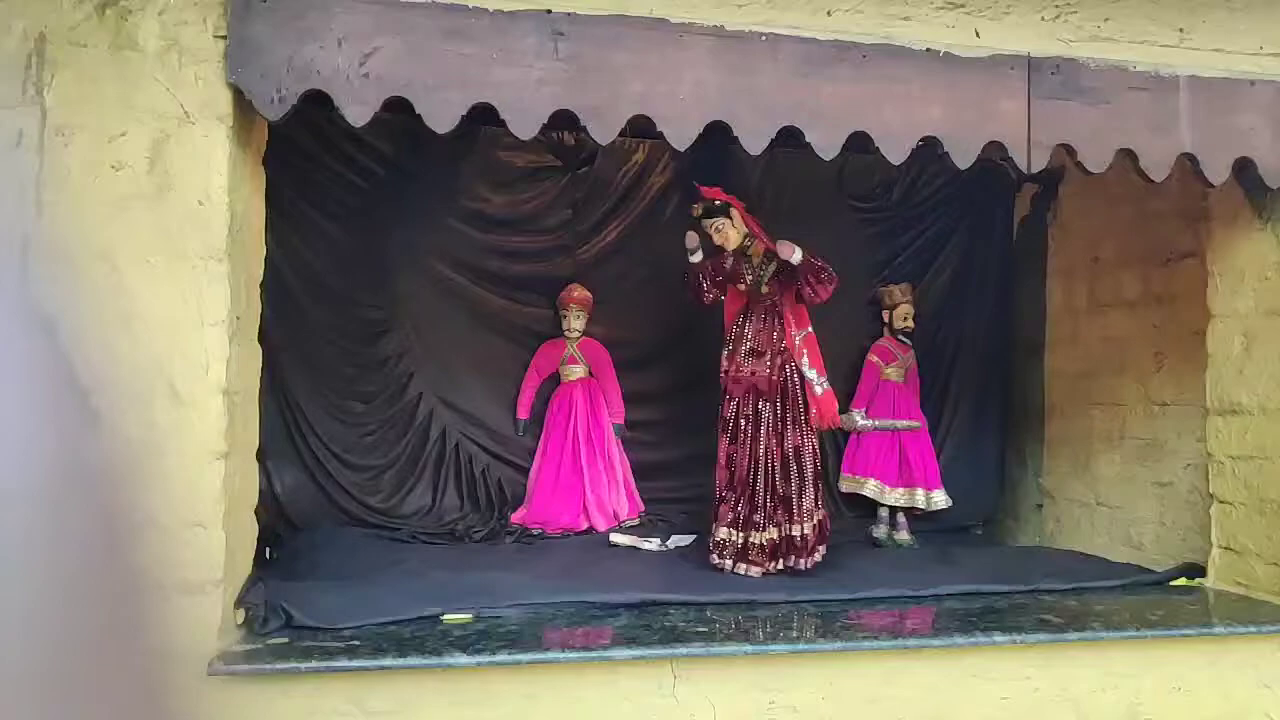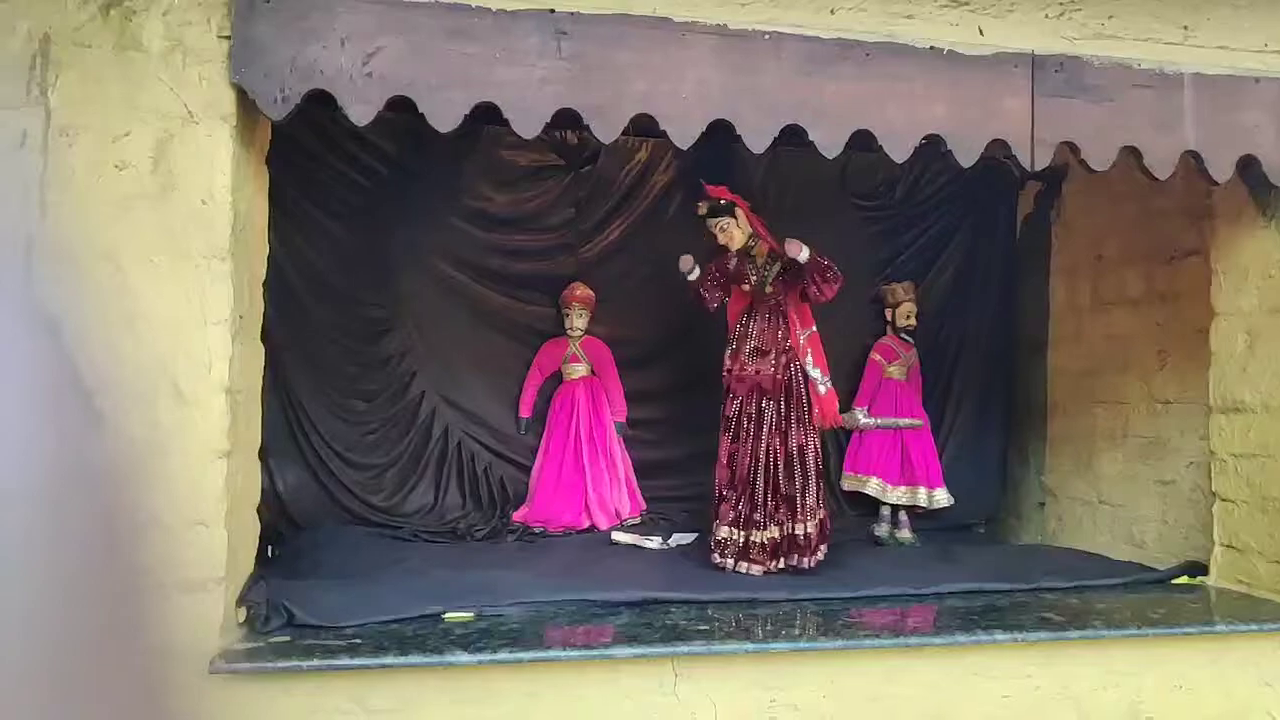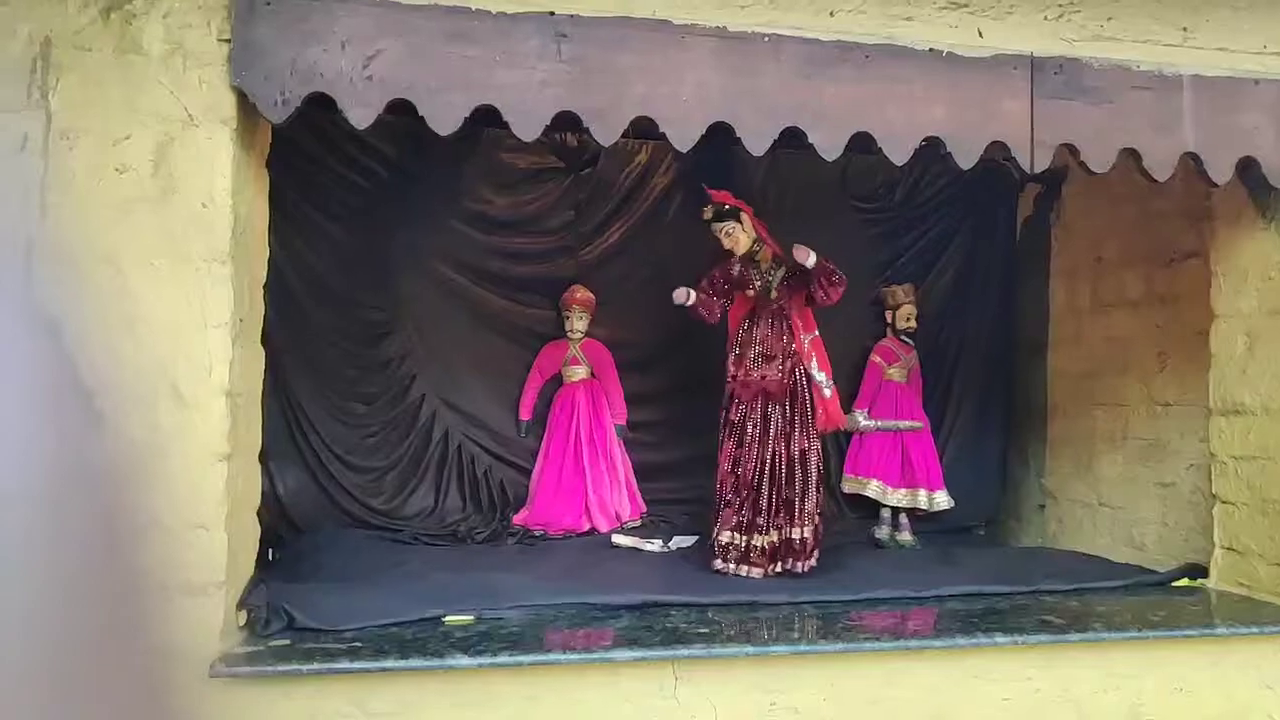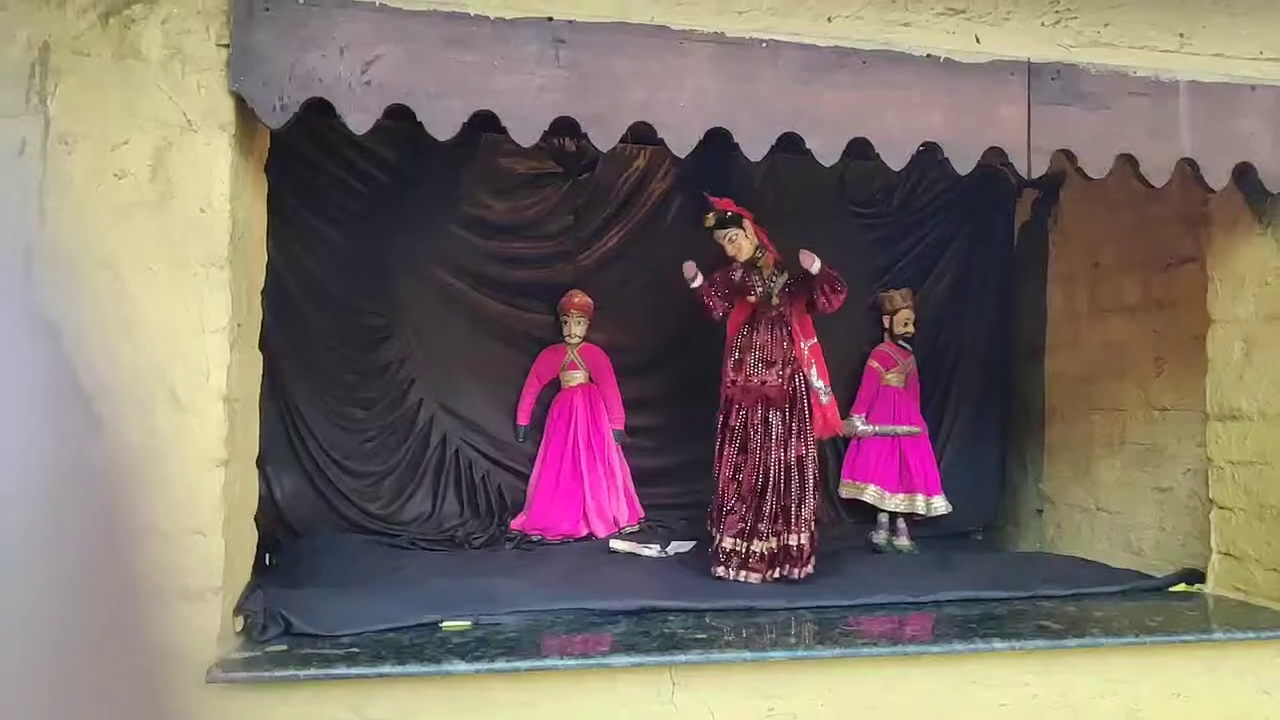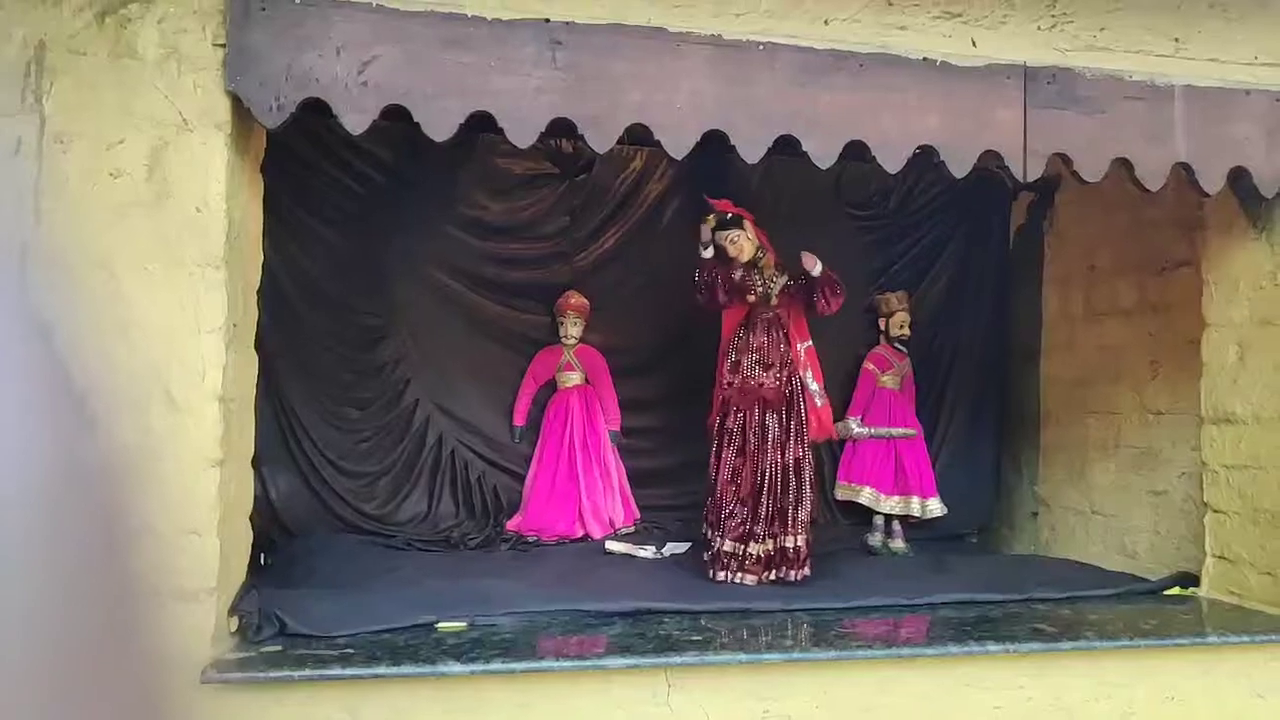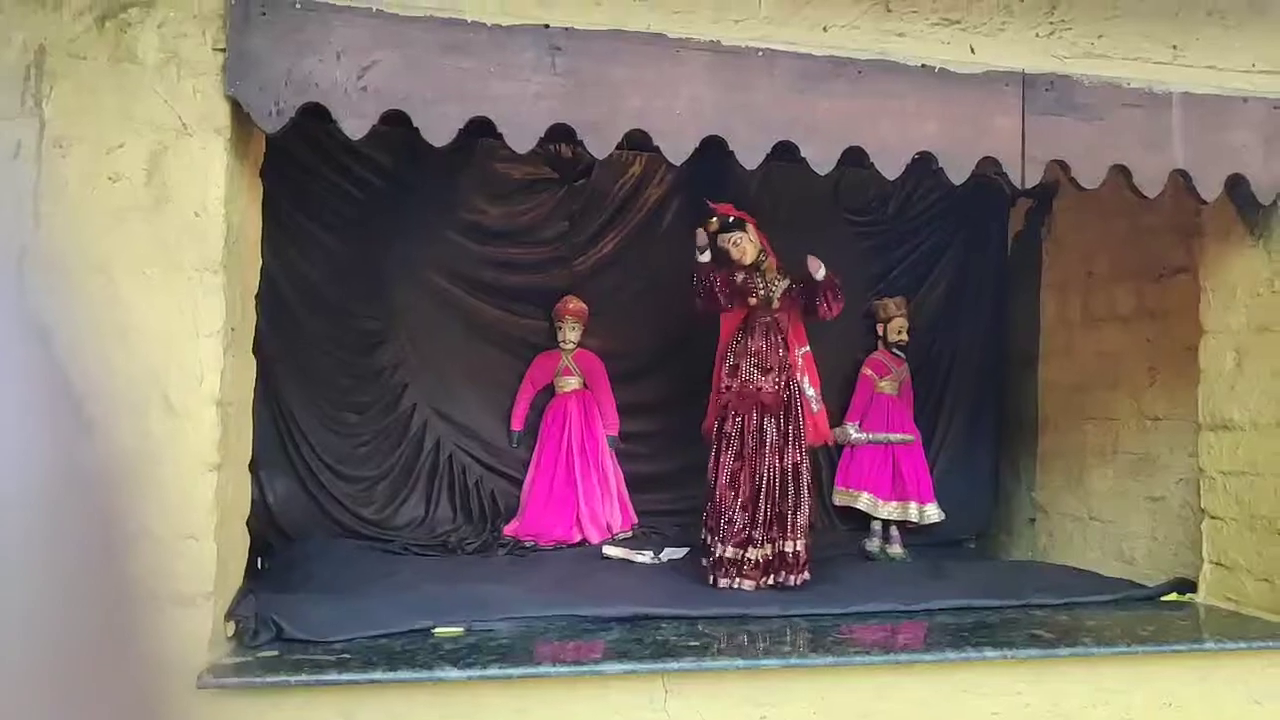
dt=0.1s
person 1, frame 1
left shoulder: (780, 259)
right shoulder: (728, 264)
left elbow: (822, 287)
right elbow: (706, 292)
left wrist: (798, 259)
right wrist: (695, 256)
left hip: (784, 365)
right hip: (746, 368)
left knee: (786, 450)
right knee: (743, 453)
left ankle: (787, 544)
right ankle: (744, 545)
person 1, frame 2
left shoulder: (784, 258)
right shoulder: (732, 264)
left elbow: (828, 286)
right elbow: (711, 297)
left wrist: (805, 258)
right wrist: (692, 273)
left hip: (787, 366)
right hip: (748, 368)
left knee: (788, 449)
right knee: (744, 452)
left ankle: (789, 542)
right ankle: (746, 545)
person 1, frame 3
left shoulder: (788, 264)
right shoulder: (732, 271)
left elbow: (831, 291)
right elbow: (713, 308)
left wrist: (812, 263)
right wrist: (691, 298)
left hip: (789, 370)
right hip: (750, 372)
left knee: (790, 455)
right knee: (743, 456)
left ankle: (787, 547)
right ankle: (745, 547)
person 1, frame 4
left shoulder: (790, 271)
right shoulder: (733, 276)
left elbow: (831, 299)
right elbow: (713, 305)
left wrist: (816, 269)
right wrist: (696, 282)
left hip: (788, 376)
right hip: (748, 379)
left knee: (787, 462)
right knee: (743, 463)
left ankle: (783, 553)
right ankle: (742, 552)
person 1, frame 5
left shoulder: (788, 274)
right shoulder: (731, 274)
left elbow: (828, 303)
right elbow: (711, 296)
left wrist: (817, 272)
right wrist: (706, 251)
left hip: (783, 380)
right hip: (744, 380)
left knee: (782, 464)
right knee: (738, 464)
left ankle: (779, 554)
right ankle: (736, 555)
person 1, frame 6
left shoulder: (789, 278)
right shoulder: (731, 277)
left elbow: (828, 308)
right elbow: (710, 299)
left wrist: (821, 276)
right wrist: (703, 255)
left hip: (781, 385)
right hip: (742, 384)
left knee: (780, 470)
right knee: (736, 469)
left ankle: (778, 559)
right ankle: (735, 560)
person 2, frame 1
left shoulder: (908, 351)
right shoulder: (879, 349)
left elbow: (913, 386)
right elbow: (867, 383)
left wrist: (916, 415)
right wrist: (856, 412)
left hip: (907, 417)
right hip: (883, 418)
left knee: (903, 468)
right knee: (885, 468)
left ankle: (899, 523)
right ankle: (884, 522)
person 2, frame 2
left shoulder: (911, 349)
right shoulder: (882, 348)
left elbow: (916, 384)
right elbow: (869, 381)
left wrist: (917, 413)
right wrist: (858, 411)
left hip: (909, 416)
right hip: (885, 416)
left knee: (905, 467)
right knee: (887, 466)
left ankle: (900, 521)
right ankle: (886, 521)
person 2, frame 3
left shoulder: (911, 351)
right shoulder: (882, 350)
left elbow: (916, 386)
right elbow: (869, 383)
left wrist: (918, 415)
right wrist: (859, 412)
left hip: (909, 418)
right hip: (886, 418)
left knee: (906, 469)
right knee: (887, 469)
left ankle: (901, 524)
right ankle: (886, 523)
person 2, frame 4
left shoulder: (908, 356)
right shoulder: (880, 355)
left elbow: (914, 391)
right elbow: (867, 389)
left wrist: (915, 420)
right wrist: (856, 418)
left hip: (906, 423)
right hip: (883, 424)
left knee: (904, 475)
right knee: (885, 474)
left ankle: (899, 529)
right ankle: (884, 528)
person 2, frame 5
left shoulder: (904, 358)
right shoulder: (876, 357)
left elbow: (909, 394)
right elbow: (863, 391)
left wrist: (911, 422)
right wrist: (852, 420)
left hip: (902, 425)
right hip: (878, 425)
left knee: (899, 477)
right knee: (880, 476)
left ankle: (894, 531)
right ankle: (879, 530)
person 2, frame 6
left shoulder: (902, 364)
right shoulder: (874, 363)
left elbow: (908, 399)
right elbow: (861, 397)
left wrist: (909, 428)
right wrist: (850, 425)
left hip: (900, 430)
right hip: (877, 430)
left knee: (897, 482)
right knee: (878, 482)
left ankle: (892, 536)
right ankle: (877, 535)
person 3, frame 1
left shoulder: (594, 348)
right shoulder: (550, 349)
left elbow: (610, 382)
right elbow: (531, 379)
left wrist: (617, 418)
right wrist: (522, 414)
left hip: (591, 408)
right hip: (563, 407)
left knee: (593, 461)
right knee: (559, 462)
left ankle: (600, 512)
right ankle: (560, 514)
person 3, frame 2
left shoulder: (597, 347)
right shoulder: (553, 347)
left elbow: (612, 381)
right elbow: (534, 378)
left wrist: (619, 417)
right wrist: (524, 413)
left hip: (593, 406)
right hip: (566, 406)
left knee: (595, 459)
right knee: (561, 461)
left ankle: (602, 510)
right ankle: (562, 513)
person 3, frame 3
left shoulder: (597, 349)
right shoulder: (553, 350)
left elbow: (612, 384)
right elbow: (534, 381)
left wrist: (619, 419)
right wrist: (524, 415)
left hip: (594, 409)
right hip: (566, 409)
left knee: (596, 463)
right knee: (562, 464)
left ankle: (602, 513)
right ankle: (562, 516)
person 3, frame 4
left shoulder: (595, 354)
right shoulder: (551, 355)
left elbow: (610, 389)
right elbow: (532, 386)
left wrist: (617, 424)
right wrist: (522, 420)
left hip: (592, 413)
right hip: (563, 413)
left knee: (594, 468)
right knee: (560, 470)
left ankle: (600, 519)
right ankle: (560, 522)
person 3, frame 5
left shoulder: (591, 355)
right shoulder: (547, 355)
left elbow: (606, 390)
right elbow: (528, 386)
left wrist: (613, 425)
right wrist: (518, 421)
left hip: (587, 415)
right hip: (560, 414)
left knee: (589, 468)
right knee: (556, 470)
left ankle: (595, 520)
right ankle: (556, 522)
person 3, frame 6
left shoulder: (590, 360)
right shoulder: (545, 360)
left elbow: (605, 394)
right elbow: (526, 391)
left wrist: (611, 430)
right wrist: (516, 426)
left hip: (585, 419)
right hip: (558, 419)
left knee: (587, 473)
right knee: (554, 475)
left ankle: (593, 525)
right ankle: (553, 527)
